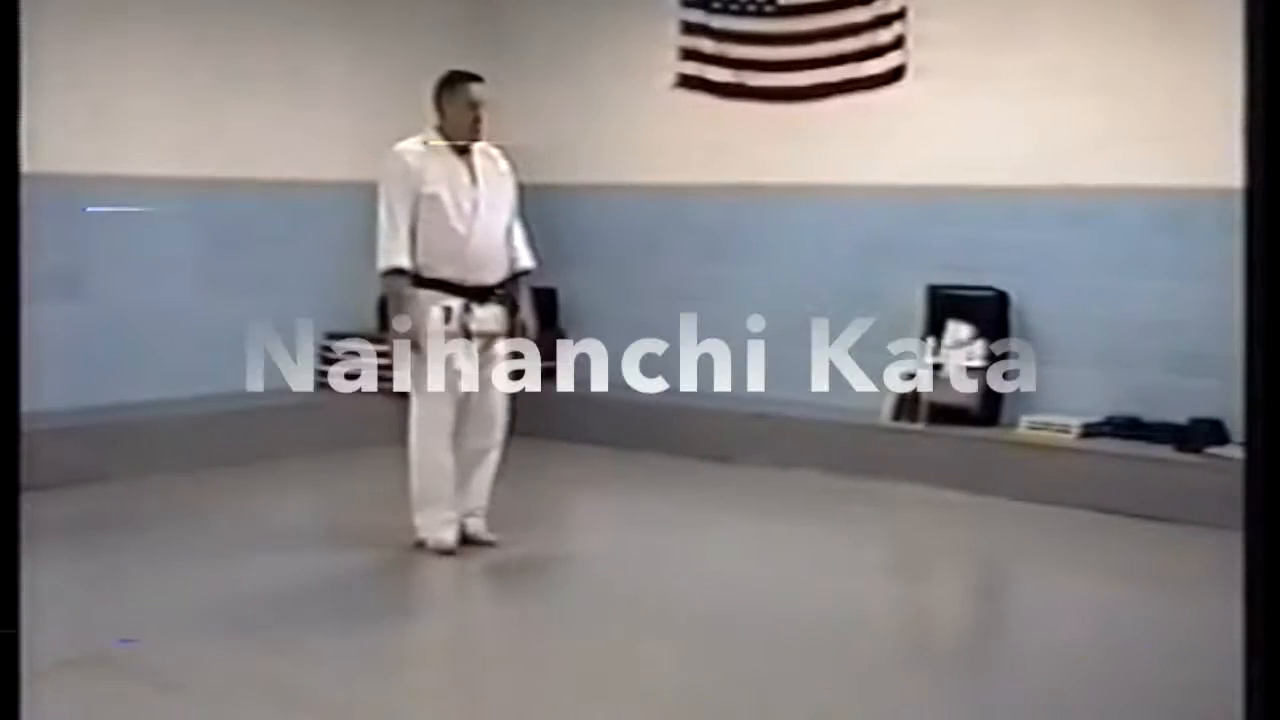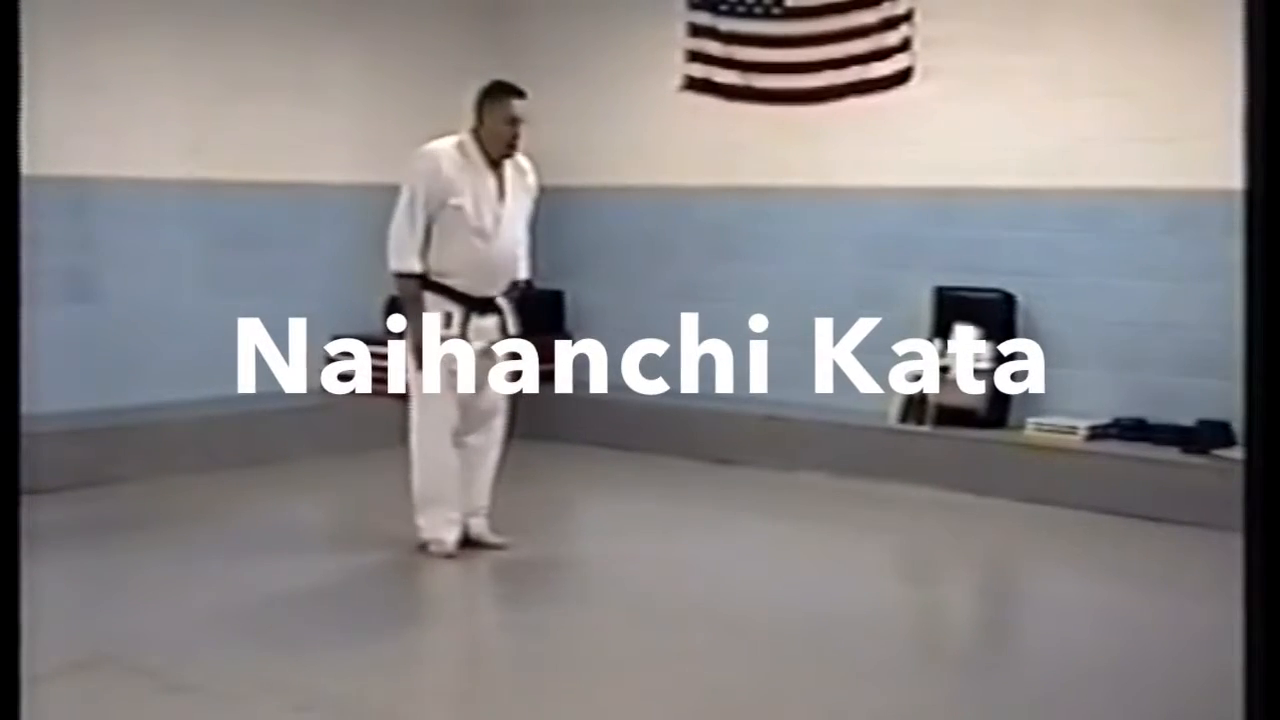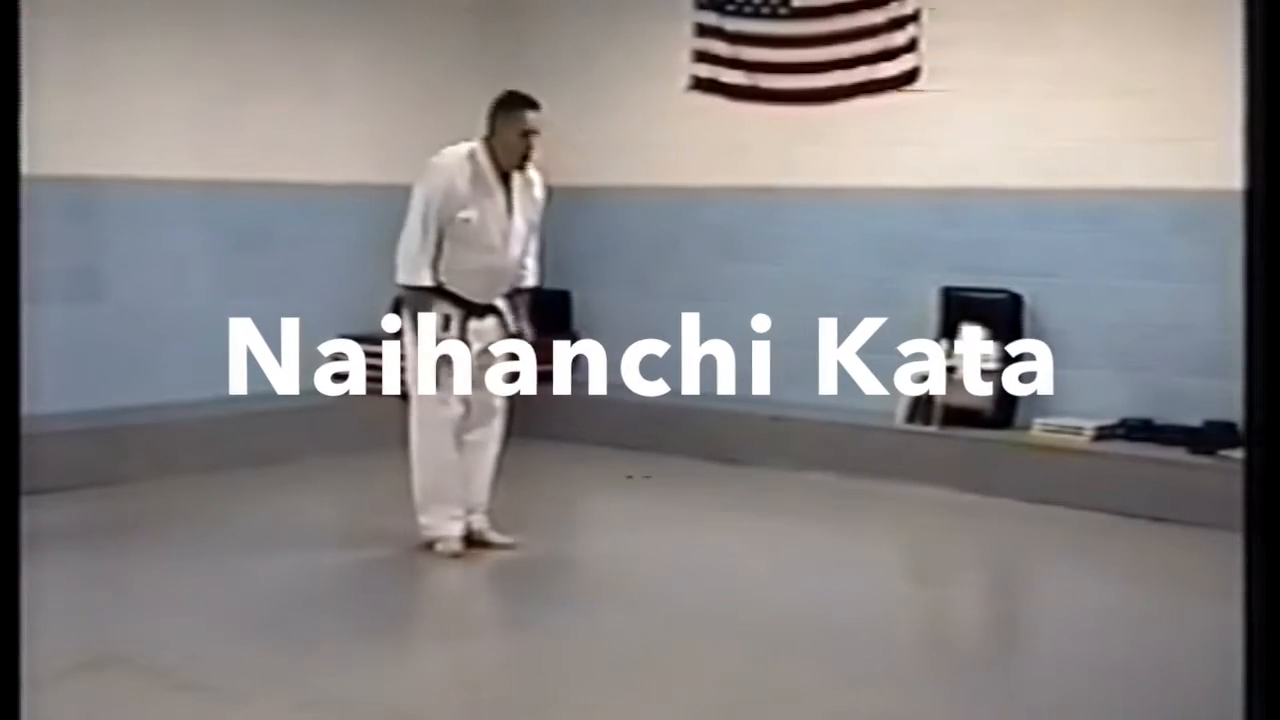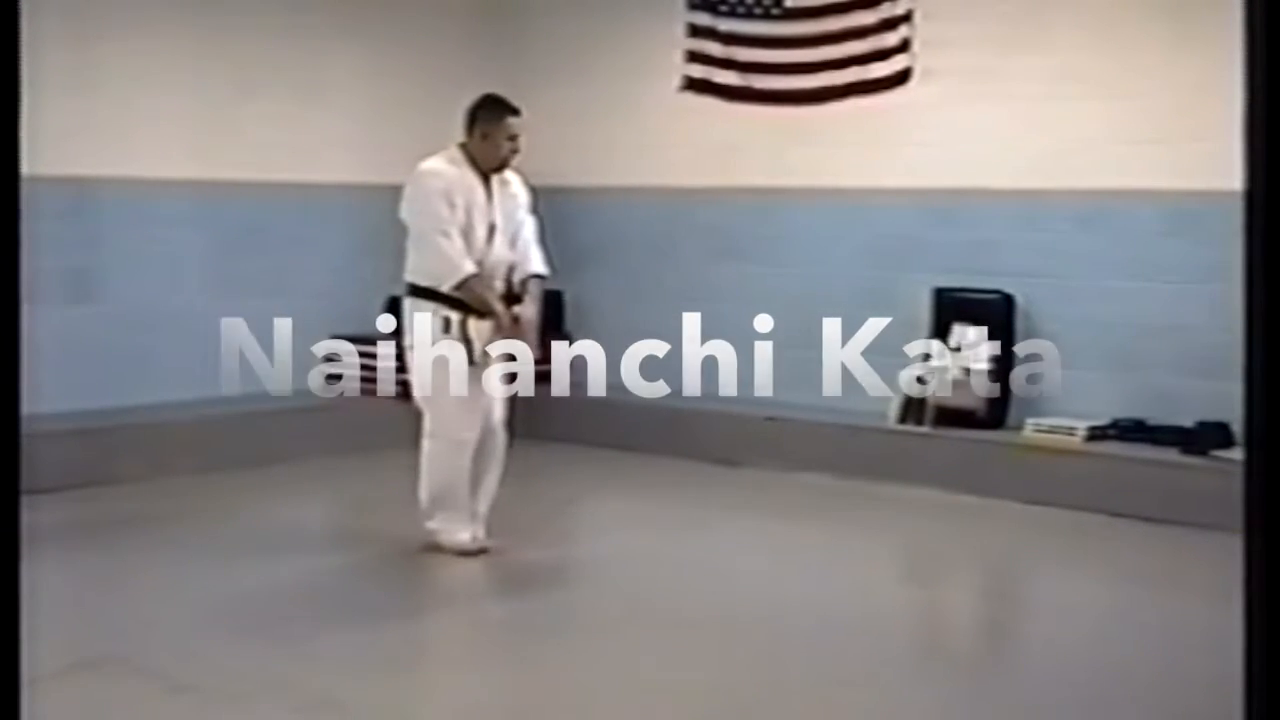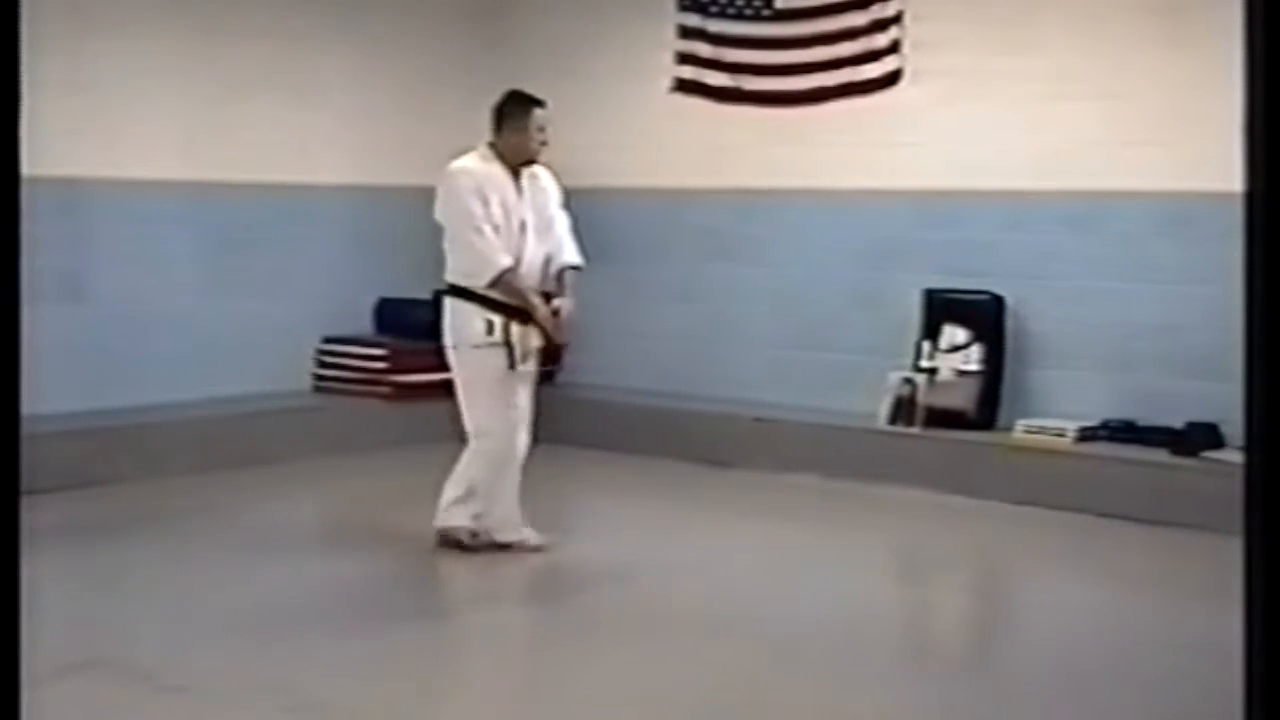
dt=1s
person 1, frame 1
left shoulder: (495, 162)
right shoulder: (408, 160)
left elbow: (512, 236)
right elbow: (393, 244)
left wrist: (523, 300)
right wrist: (402, 313)
left hip: (489, 311)
right hip: (437, 310)
left knee: (486, 422)
right knee: (435, 421)
left ankle: (470, 516)
right ankle: (435, 526)
person 1, frame 2
left shoulder: (523, 173)
right shoulder: (437, 162)
right elbow: (405, 244)
left wrist: (513, 310)
right wrist: (416, 320)
left hip: (493, 316)
right hip: (441, 312)
left knee: (486, 419)
right knee: (437, 422)
left ankle: (473, 520)
right ankle: (437, 527)
person 1, frame 3
left shoulder: (531, 184)
right shoulder: (448, 173)
right elbow: (415, 256)
left wrist: (521, 318)
right wrist: (424, 331)
left hip: (490, 316)
right hip: (439, 313)
left knee: (487, 418)
right knee: (439, 418)
left ankle: (474, 519)
right ankle: (441, 525)
person 1, frame 4
left shoulder: (512, 186)
right shoulder: (433, 179)
left elbow: (526, 249)
right elbow: (447, 261)
left wrist: (529, 304)
right wrist: (499, 310)
left hip: (489, 321)
right hip: (440, 318)
left knee: (490, 426)
right knee: (453, 426)
left ankle: (469, 522)
right ankle: (448, 526)
person 1, frame 5
left shoulder: (541, 180)
right shoulder: (465, 177)
left elbow: (560, 241)
right elbow: (483, 258)
left wrist: (565, 296)
right wrist: (536, 305)
left hip: (519, 320)
right hip: (480, 319)
left knee: (508, 427)
right knee: (501, 429)
left ankle: (459, 520)
right ankle: (503, 528)
